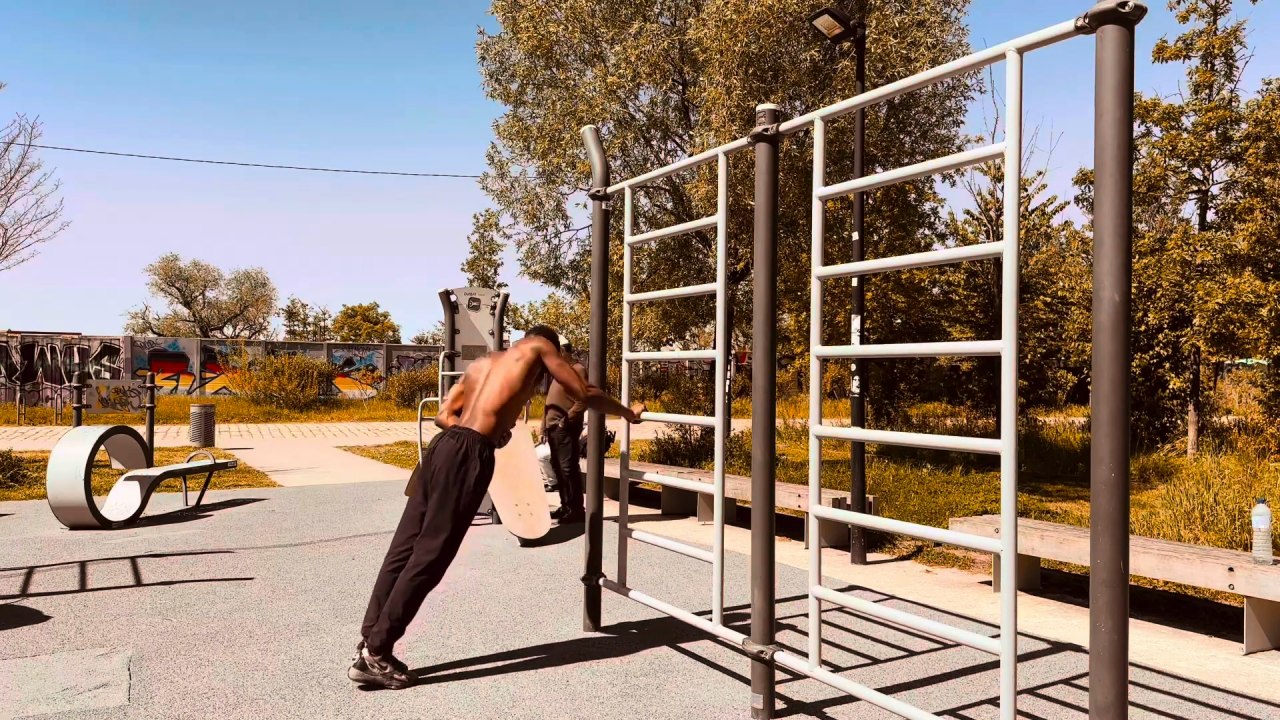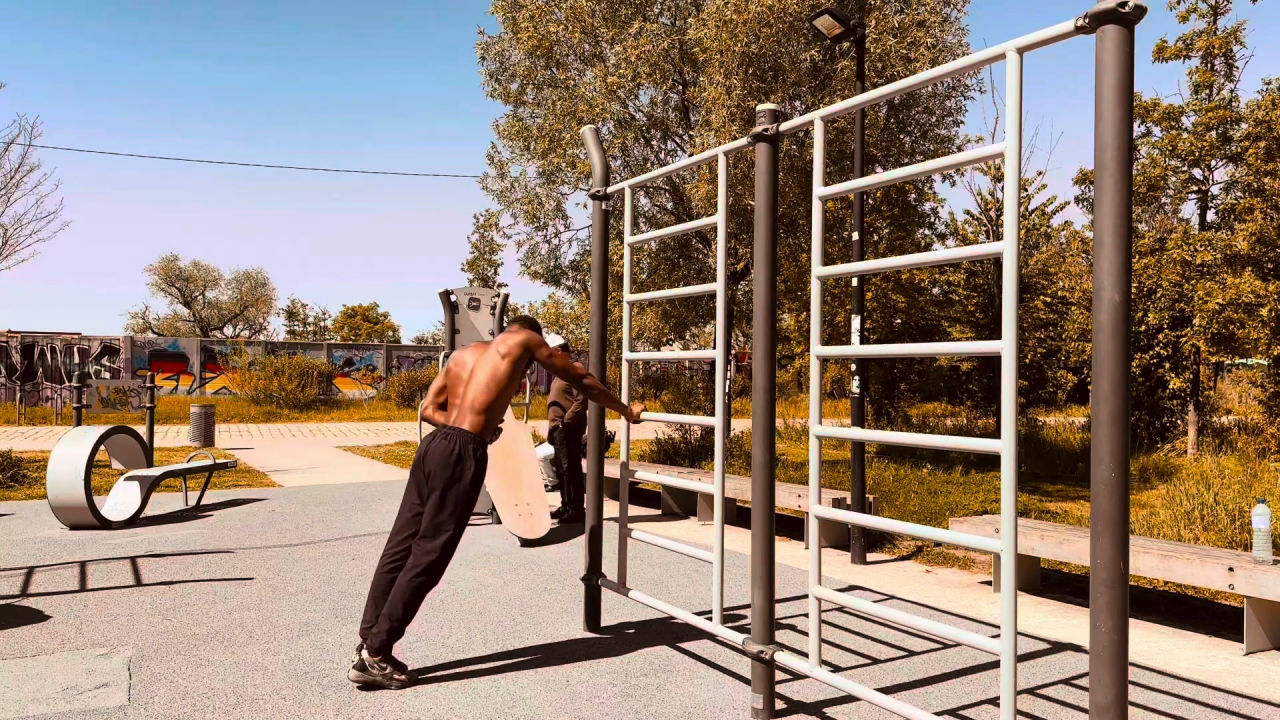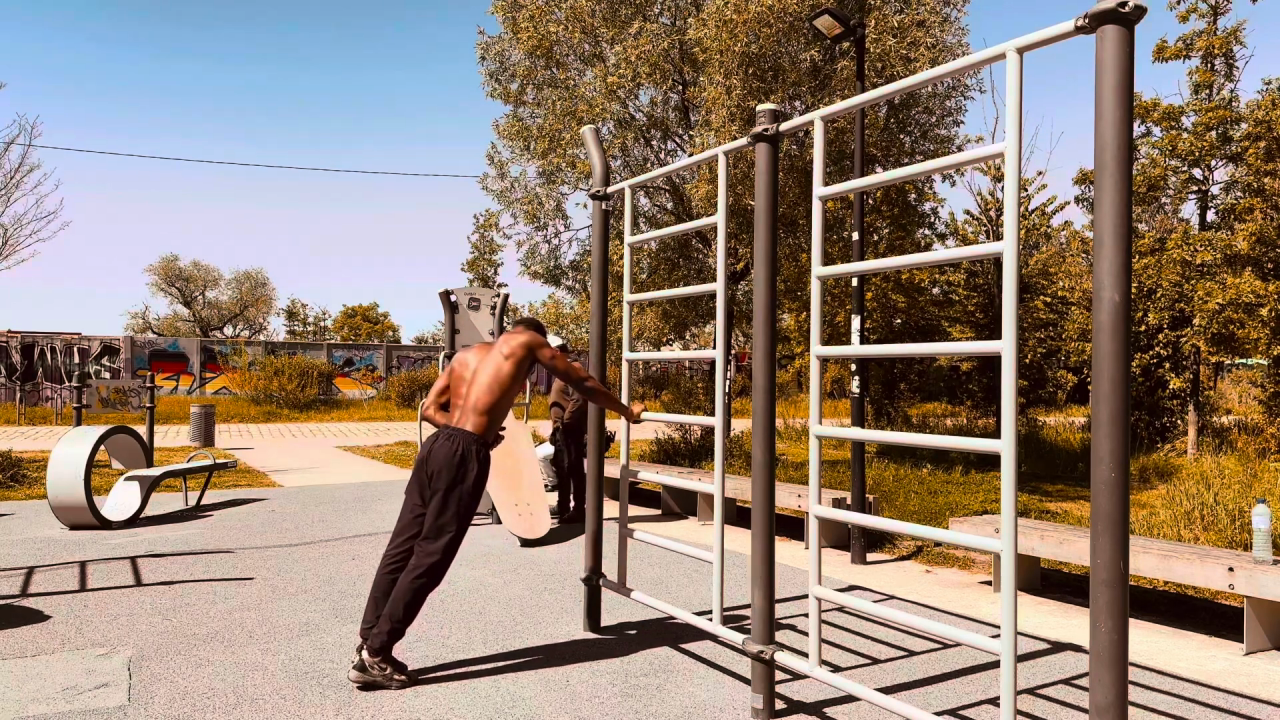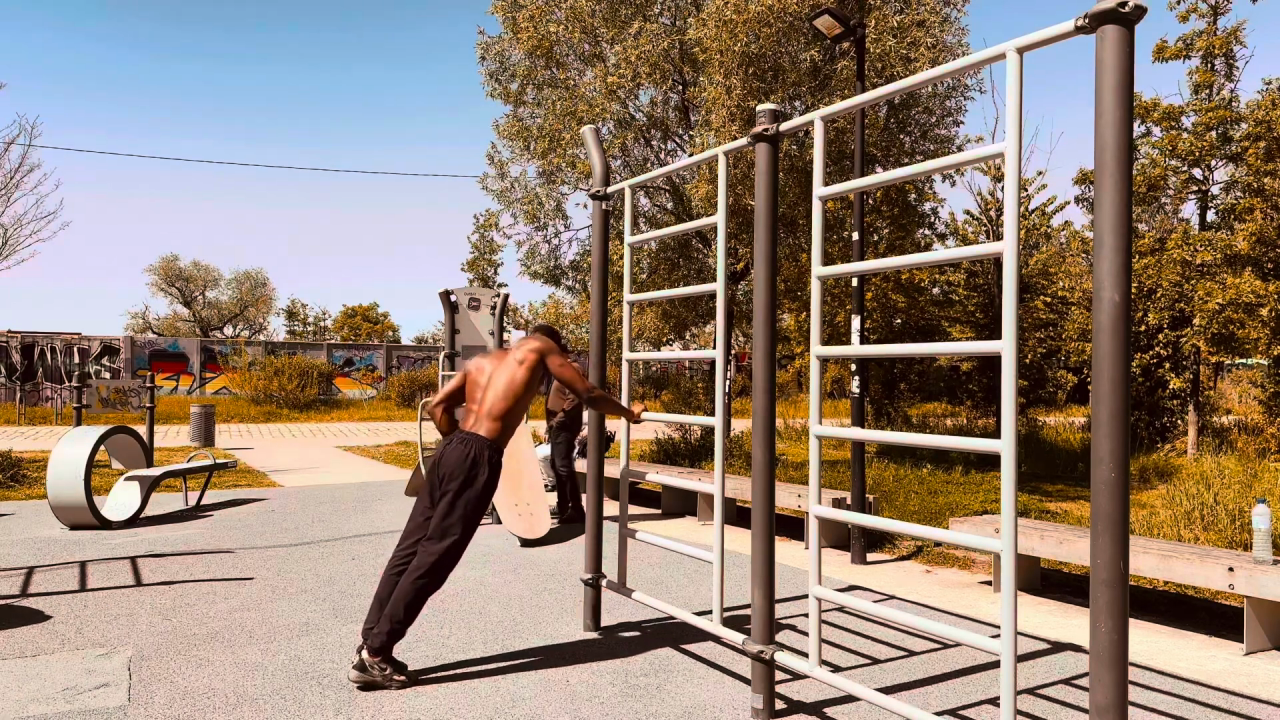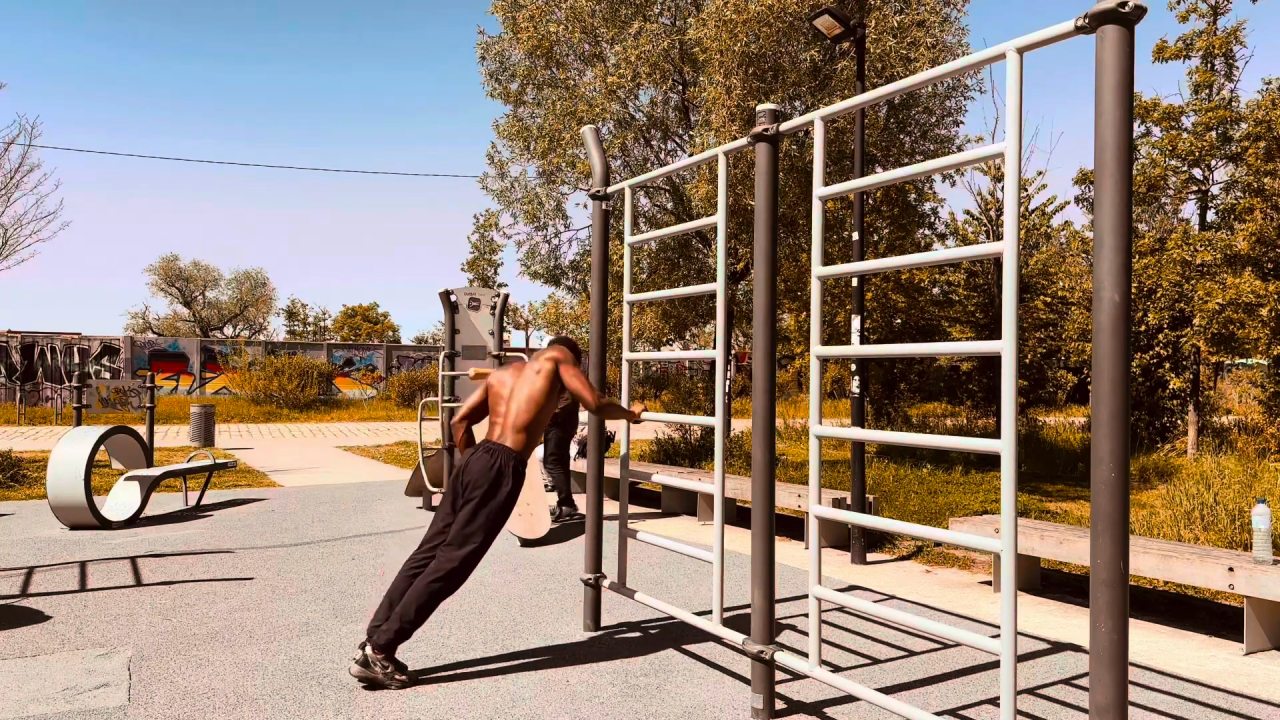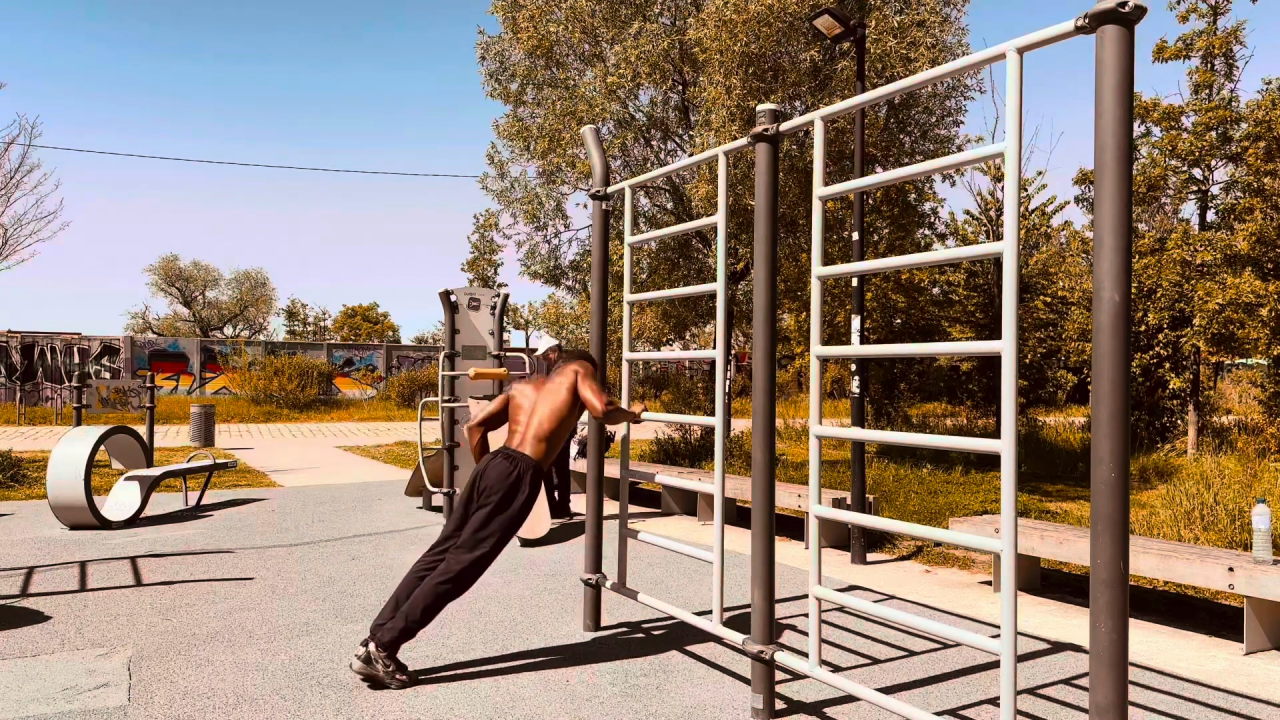
dt=0.3s
person 1, frame 1
left shoulder: (483, 362)
right shoulder: (538, 345)
right elbow: (585, 393)
right wrist: (627, 412)
left hip: (443, 444)
right hip: (469, 454)
left knee: (404, 550)
right knee: (429, 557)
left ankle: (370, 645)
right ankle: (374, 655)
person 1, frame 2
left shoulder: (462, 353)
right shoulder: (525, 338)
right elbow: (581, 380)
right wrist: (626, 410)
left hip: (434, 445)
right hip: (461, 453)
left knee: (400, 550)
right knee: (427, 557)
left ankle: (369, 647)
right ankle: (374, 655)
person 1, frame 3
left shoulder: (466, 354)
right shoulder: (528, 340)
left elbow: (430, 409)
right elbow: (582, 383)
right wrist: (626, 411)
left hip: (436, 445)
right hip: (464, 454)
left knee: (401, 551)
right knee: (429, 558)
left ankle: (370, 647)
right ankle: (374, 655)
person 1, frame 4
left shoulder: (480, 360)
right shoulder: (540, 346)
left elbow: (438, 405)
right elbow: (588, 395)
right wrist: (629, 412)
left hip: (450, 449)
right hip: (478, 457)
left knee: (410, 552)
right knee: (434, 559)
left ankle: (371, 647)
right ankle: (374, 655)
person 1, frame 5
left shoulder: (501, 373)
right shoulder: (557, 356)
left elbow: (460, 421)
right elbow: (595, 404)
right wrist: (630, 413)
left hip: (476, 459)
right hip: (503, 467)
left knee: (427, 555)
right knee: (450, 564)
left ankle: (374, 645)
right ankle: (378, 651)
person 1, frame 6
left shoulder: (522, 386)
right shoulder: (579, 369)
left elbow: (476, 425)
right elbow: (602, 410)
right wrist: (630, 414)
left hip: (493, 464)
right hip: (520, 474)
left knee: (439, 555)
right knee: (460, 565)
left ankle: (376, 643)
right ankle: (381, 649)
